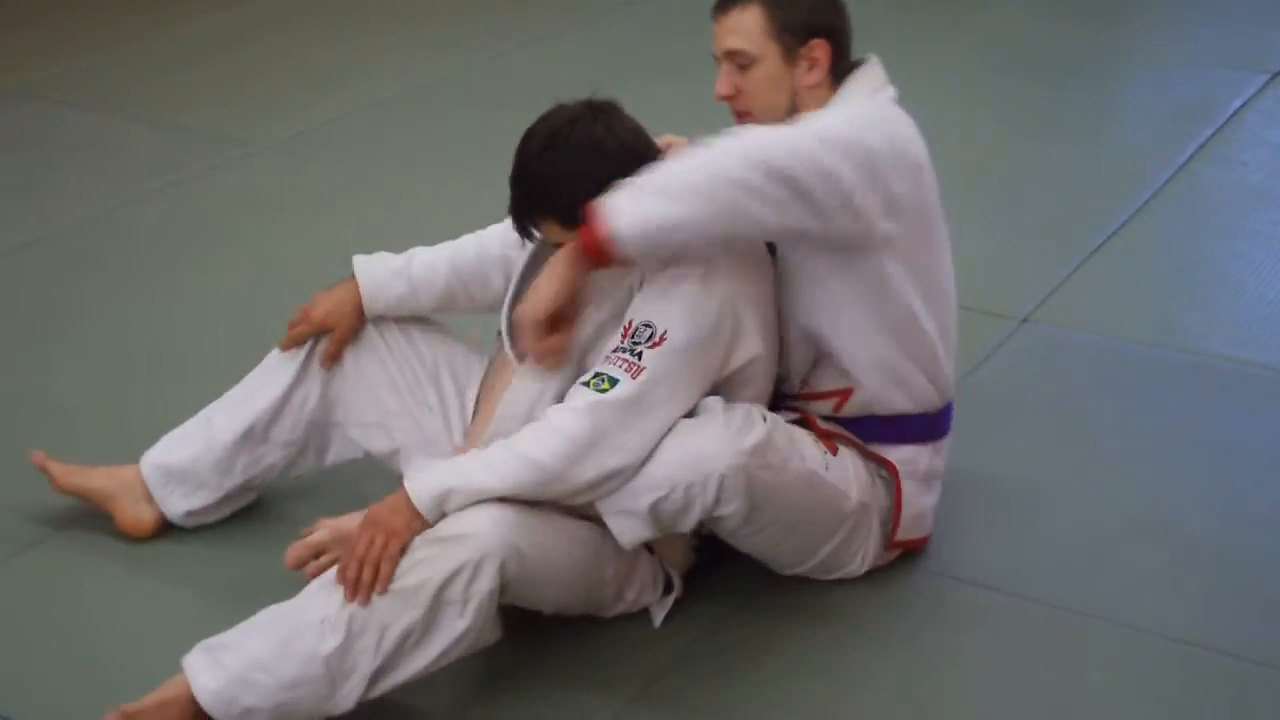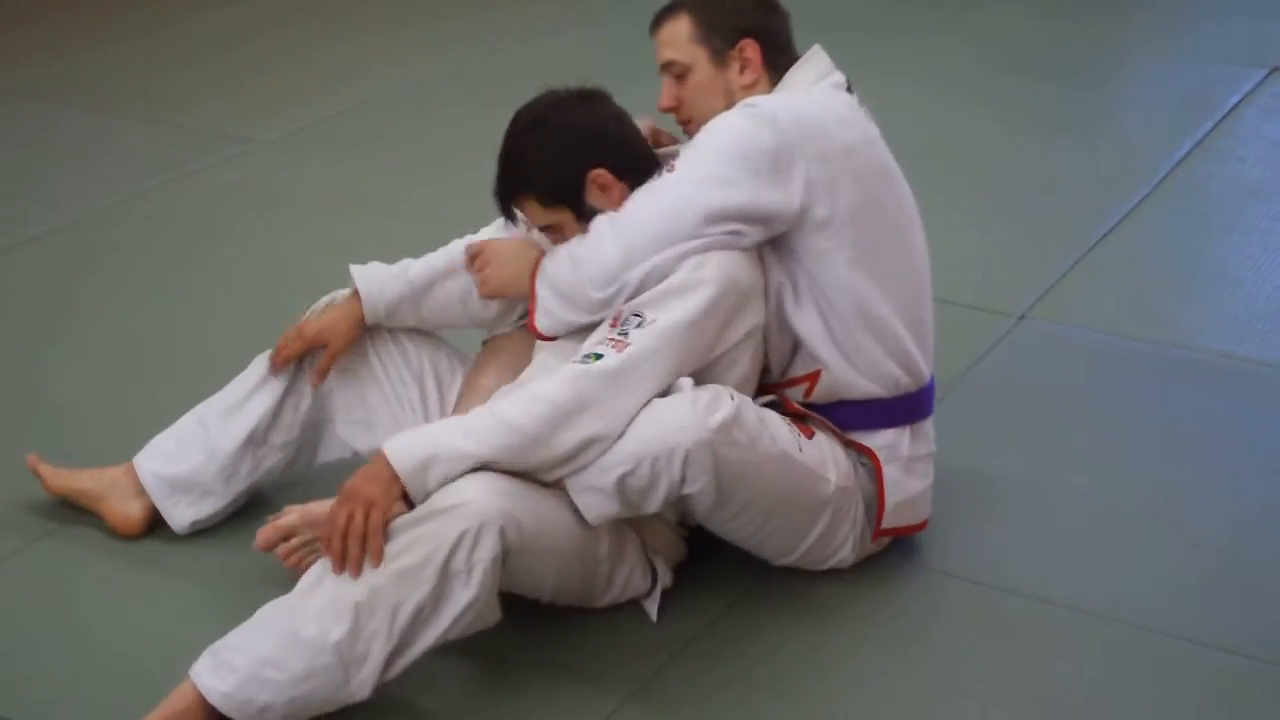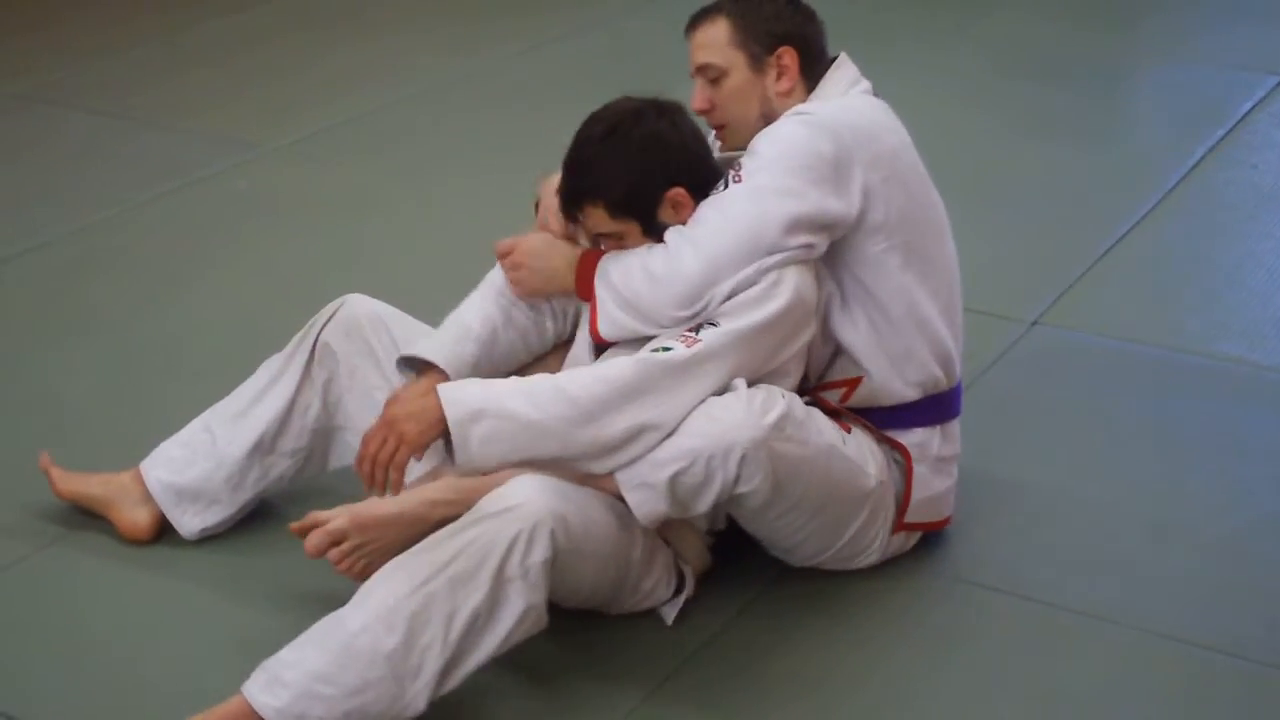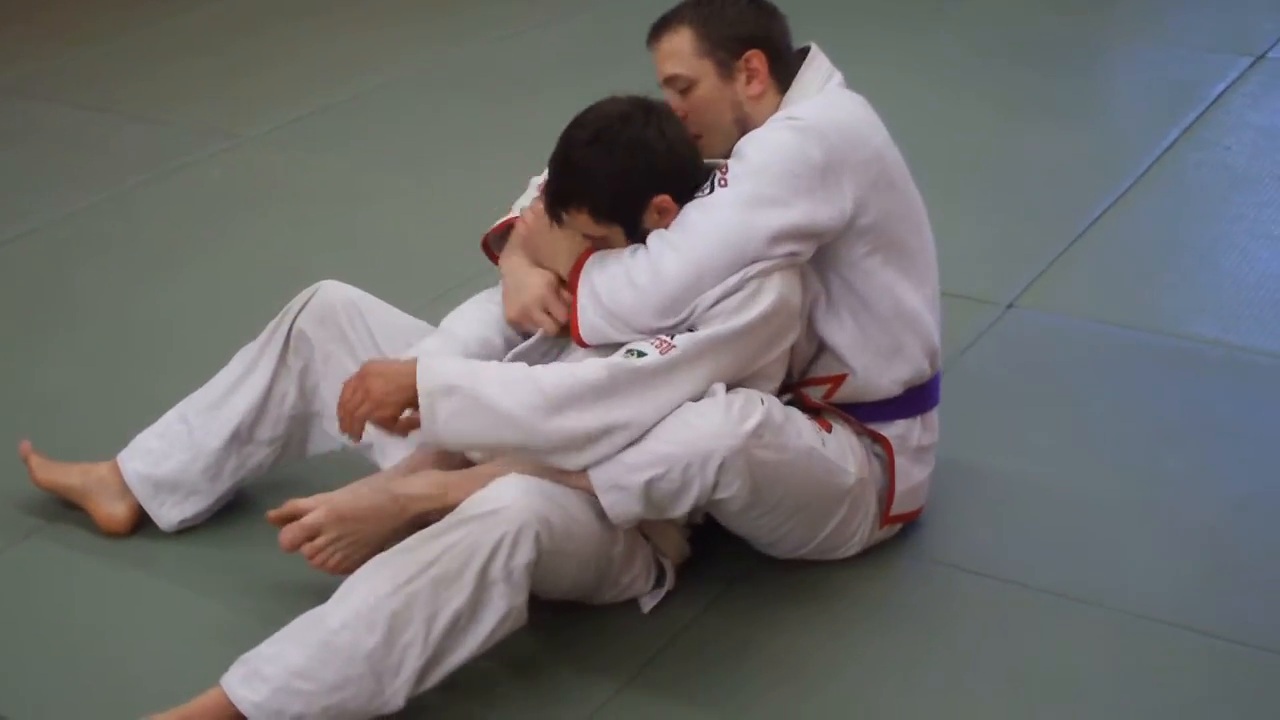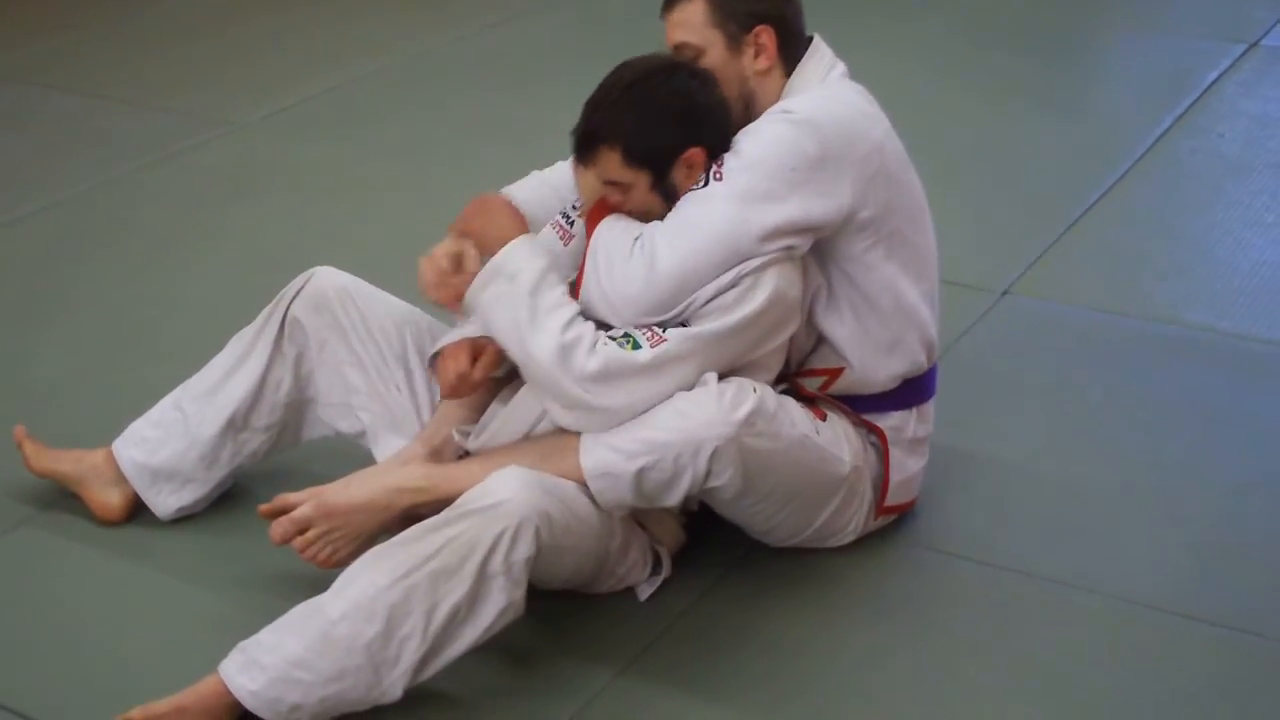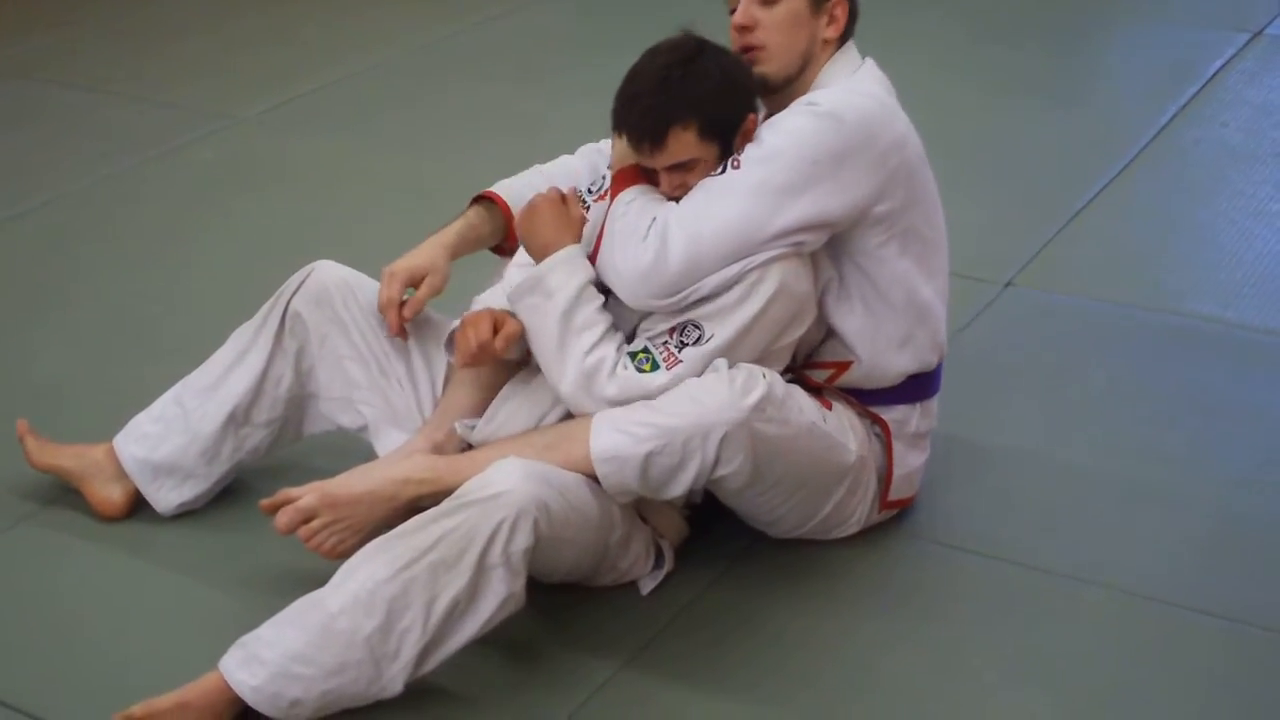
dt=0.5s
person 1, frame 1
left shoulder: (706, 280)
left elbow: (593, 438)
right elbow: (504, 253)
left wrist: (423, 496)
right wrist: (365, 290)
left hip: (624, 536)
right hip: (543, 446)
left knee: (477, 536)
right knee: (347, 339)
right ankle: (163, 486)
person 1, frame 2
left shoulder: (705, 271)
left elbow: (579, 407)
left wrist: (403, 465)
left hip: (619, 527)
right hip: (545, 448)
left knee: (481, 504)
right knee: (357, 335)
person 1, frame 3
left shoulder: (772, 288)
right shoulder: (650, 229)
left elbow: (622, 403)
left wrist: (450, 412)
right wrist: (435, 378)
left hip: (642, 530)
right hip: (564, 457)
left knee: (528, 509)
right knee: (354, 327)
right ankle: (161, 492)
person 1, frame 4
left shoulder: (758, 293)
right shoulder: (631, 219)
left elbow: (594, 408)
left wrist: (424, 380)
right wrist: (428, 374)
left hip: (618, 517)
right hip: (523, 443)
left knee: (512, 511)
right knee: (330, 313)
right ankle: (134, 484)
person 1, frame 5
left shoulder: (761, 278)
right shoulder: (632, 189)
left elbow: (595, 386)
right elbow: (552, 286)
left wrist: (514, 252)
left hip: (610, 502)
right hip: (506, 416)
left knee: (512, 504)
right knee: (324, 299)
right ankle: (127, 473)
person 1, frame 6
left shoulder: (772, 275)
left elbow: (616, 399)
right elbow: (537, 271)
left wrist: (557, 262)
right wrist: (496, 317)
left hip: (613, 498)
right hip: (510, 409)
left knee: (509, 497)
right knee: (325, 294)
right ankle: (130, 467)
person 2, frame 1
left shoulder: (865, 141)
right shoulder: (810, 136)
left elbow: (744, 177)
left wrist: (578, 252)
right wrist: (687, 168)
left hip: (861, 478)
right hip: (789, 409)
left knee: (723, 448)
person 2, frame 2
left shoulder: (774, 130)
right shoulder: (816, 119)
left elbow: (616, 265)
left wrist: (530, 273)
left hip: (855, 474)
right hip: (800, 415)
left knee: (698, 424)
person 2, frame 3
left shoulder: (822, 136)
right shoulder: (814, 131)
left elbow: (684, 286)
left wrist: (576, 271)
left hip: (878, 471)
right hip: (814, 417)
left knee: (755, 424)
person 2, frame 4
left shoulder: (807, 141)
right shoulder: (765, 125)
left elbow: (655, 296)
left wrist: (560, 255)
right wrist: (522, 258)
left hip: (860, 461)
right hip: (781, 403)
left knee: (727, 429)
person 2, frame 5
left shoulder: (812, 130)
right shoulder: (756, 113)
left elbow: (645, 289)
right wrist: (478, 237)
left hip: (853, 451)
right hip: (781, 387)
left knee: (725, 416)
person 2, frame 6
left shoulder: (840, 123)
right shoulder: (770, 102)
left elbow: (655, 269)
right elbow: (601, 165)
left wrist: (627, 181)
right wrist: (449, 242)
left hip: (854, 447)
right hip: (784, 386)
left knee: (733, 402)
left ankle: (419, 478)
